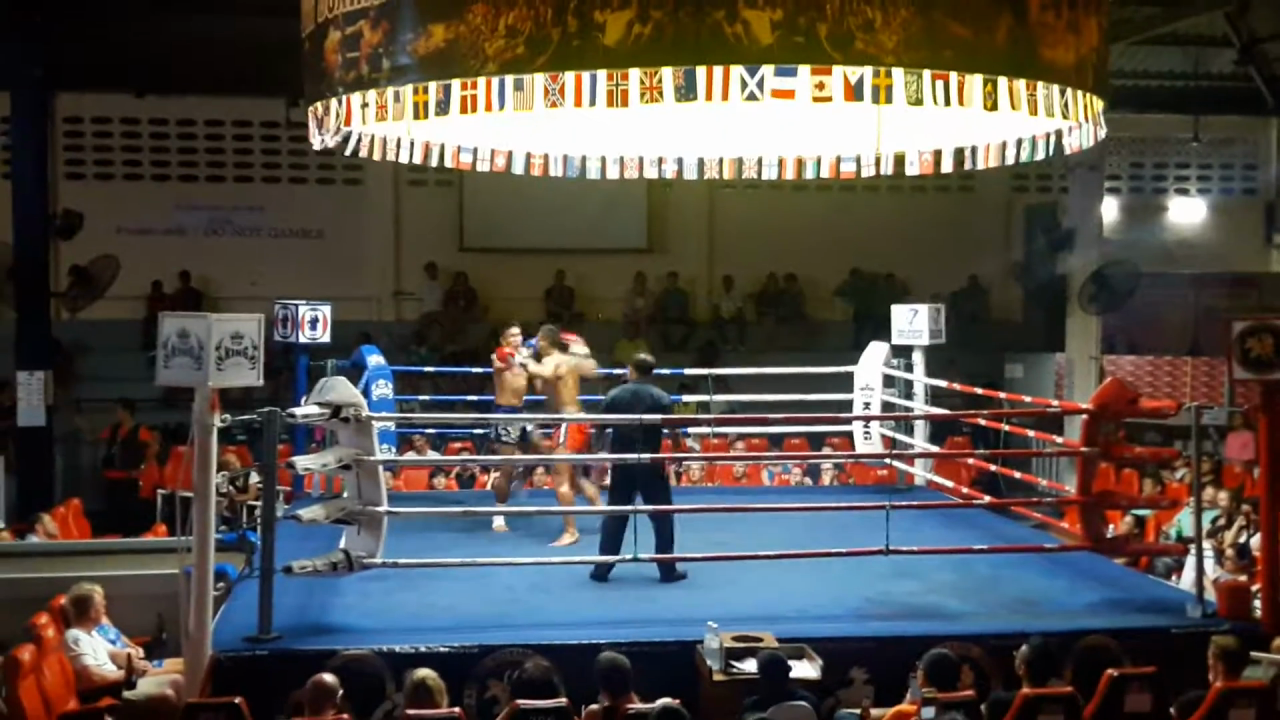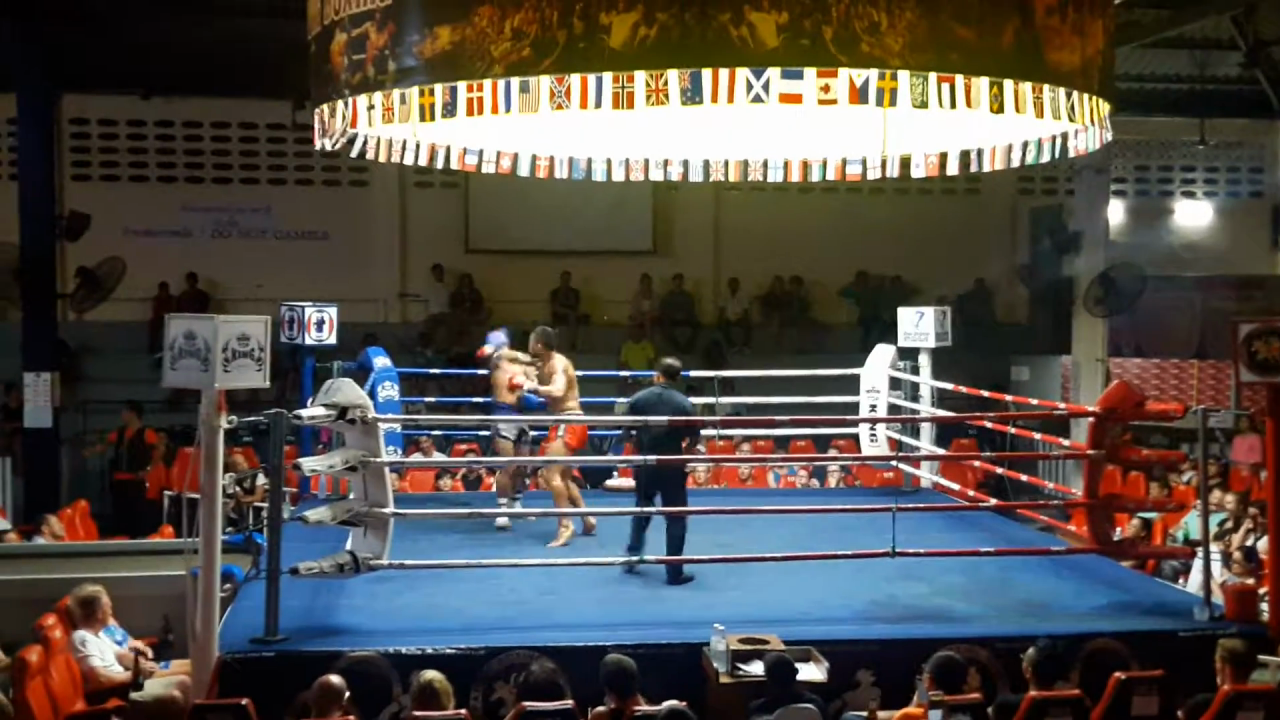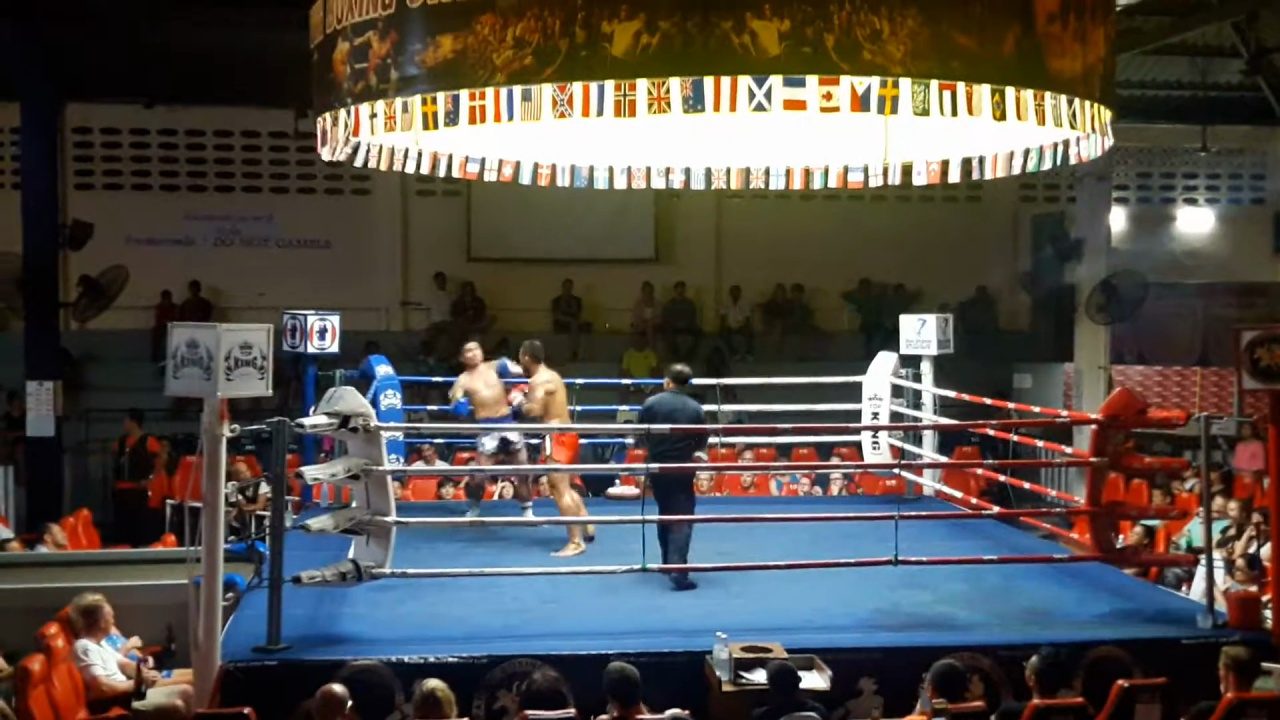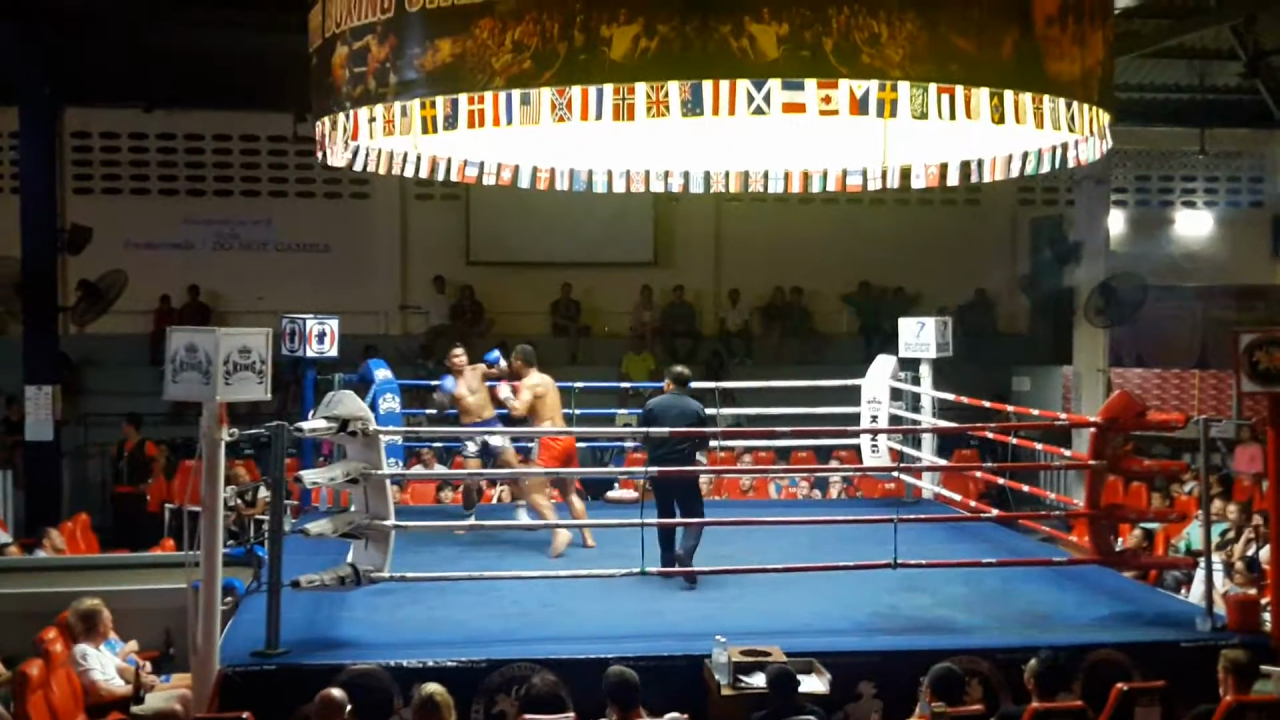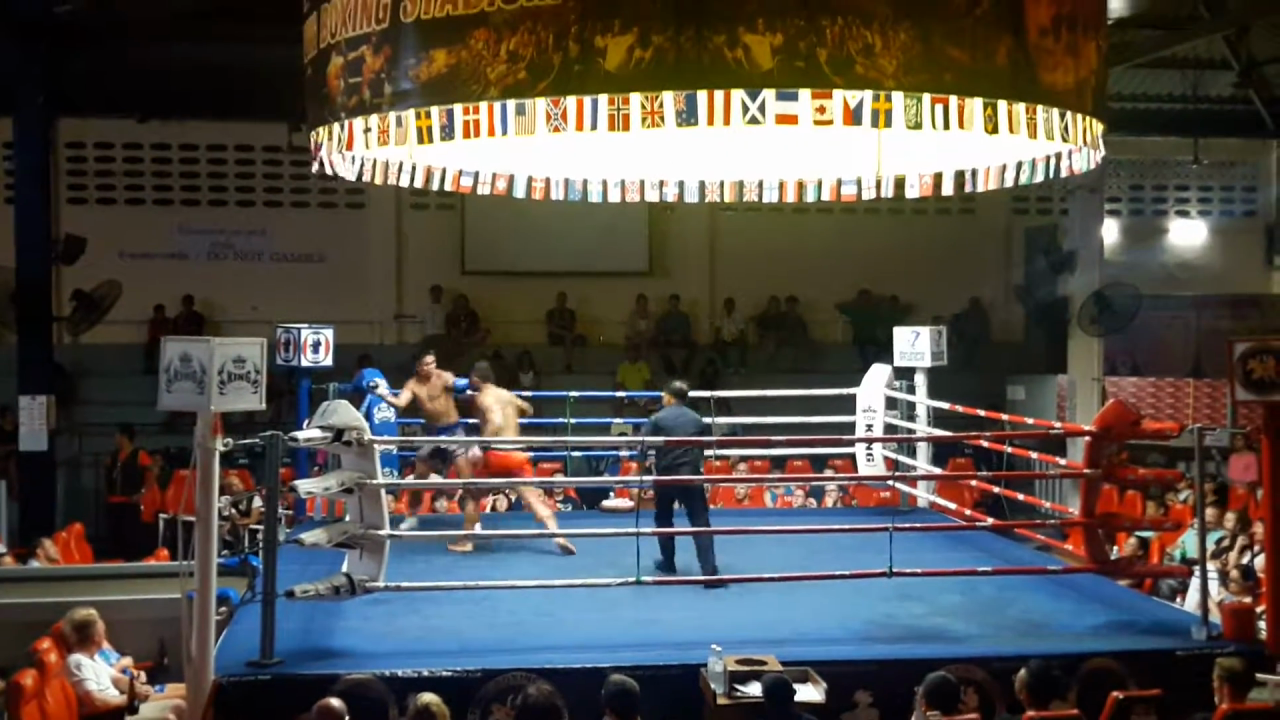
dt=0.2s
person 1, frame 1
left shoulder: (614, 396)
right shoulder: (662, 399)
left hip: (622, 465)
right hip: (651, 465)
left knee: (614, 516)
right knee: (661, 515)
left ankle: (602, 567)
right ankle: (667, 569)
person 1, frame 2
left shoulder: (639, 398)
right shoulder: (684, 404)
right elbow: (693, 439)
left hip: (645, 465)
right hip: (672, 466)
left knee: (643, 511)
right knee: (676, 516)
left ankle: (633, 555)
right ankle: (674, 570)
person 1, frame 3
left shoulder: (651, 403)
right shoulder: (695, 409)
left elbow: (640, 436)
right elbow: (702, 443)
right hip: (681, 470)
left knee: (666, 514)
right knee: (682, 519)
left ankle: (669, 562)
right ankle: (677, 572)
person 1, frame 4
left shoulder: (653, 405)
right shoulder: (696, 408)
left elbow: (642, 437)
right elbow: (704, 442)
left hip: (659, 469)
right hip: (684, 469)
left knee: (666, 516)
right knee: (693, 516)
left ankle: (668, 563)
right ankle: (685, 554)
person 1, frame 5
left shoulder: (657, 418)
right shoulder: (697, 419)
right elbow: (701, 450)
left hip: (665, 475)
right hip: (691, 475)
left knee: (663, 518)
right knee: (700, 522)
left ankle: (668, 563)
right ankle: (709, 571)
person 2, frame 1
left shoulder: (550, 362)
right shoulder: (571, 359)
left elbow: (543, 373)
right elbow: (591, 371)
left wrist: (524, 361)
right wrist: (582, 351)
left hip: (569, 426)
right hip: (578, 423)
left knee: (560, 480)
right knee: (572, 477)
left ankle: (570, 531)
person 2, frame 2
left shoulder: (557, 364)
right shoulder: (549, 362)
left elbow: (557, 392)
left wrist: (532, 387)
left hip: (569, 423)
right hip: (569, 424)
left knee: (551, 473)
right knee: (563, 476)
left ankle: (565, 527)
right ankle: (587, 521)
person 2, frame 3
left shoulder: (539, 380)
right shoulder: (552, 375)
left elbow: (534, 411)
left wrist: (517, 402)
right wrist: (529, 393)
left hip: (558, 437)
right hip: (569, 435)
left knee: (560, 490)
right knee: (565, 486)
left ankle: (576, 541)
right ankle: (587, 530)
person 2, frame 4
left shoulder: (528, 382)
right shoulder: (547, 379)
left elbow: (518, 411)
left wrist: (505, 395)
left hip: (550, 442)
right hip: (567, 439)
left knee: (534, 490)
right knee: (570, 492)
left ankle: (558, 531)
right ankle: (587, 537)
person 2, frame 5
left shoulder: (482, 397)
right shoulder: (508, 395)
left elbow: (496, 422)
right elbow: (528, 409)
left wrist: (478, 446)
left hip: (495, 454)
right hip: (516, 454)
right knee: (534, 500)
left ankle: (466, 541)
right ankle: (557, 536)
person 3, frame 1
left shoulder: (520, 356)
right shoulder: (500, 355)
left hip: (519, 413)
right hip: (505, 415)
right knee: (506, 469)
right ankle: (498, 517)
person 3, frame 2
left shoulder: (520, 359)
right shoulder: (497, 358)
left hip: (520, 414)
right hip: (503, 413)
right knee: (508, 467)
left ankle: (516, 506)
right ankle: (502, 513)
person 3, frame 3
left shoulder: (493, 367)
right shoulder: (462, 380)
left elbow: (519, 372)
right elbow: (456, 404)
left wrist: (510, 369)
right wrist: (457, 406)
left hip: (507, 423)
left knee: (523, 474)
right knee: (479, 478)
left ankle: (527, 513)
right ankle: (474, 510)
person 3, frame 4
left shoulder: (477, 370)
right shoulder: (448, 383)
left elbow: (503, 372)
right elbow: (442, 407)
left wrist: (500, 363)
right wrist: (441, 398)
left hip: (493, 426)
left knee: (515, 470)
right knee: (470, 482)
left ankle: (521, 514)
right ankle: (469, 517)
person 3, frame 5
left shoulder: (444, 377)
right shoulder: (412, 384)
left elbow: (458, 387)
right elbow: (400, 403)
left wrist: (460, 387)
right wrist: (381, 392)
left hip: (453, 430)
right hip: (433, 433)
left knee: (466, 477)
right knee: (418, 478)
left ankle: (474, 519)
right ankle: (412, 518)
